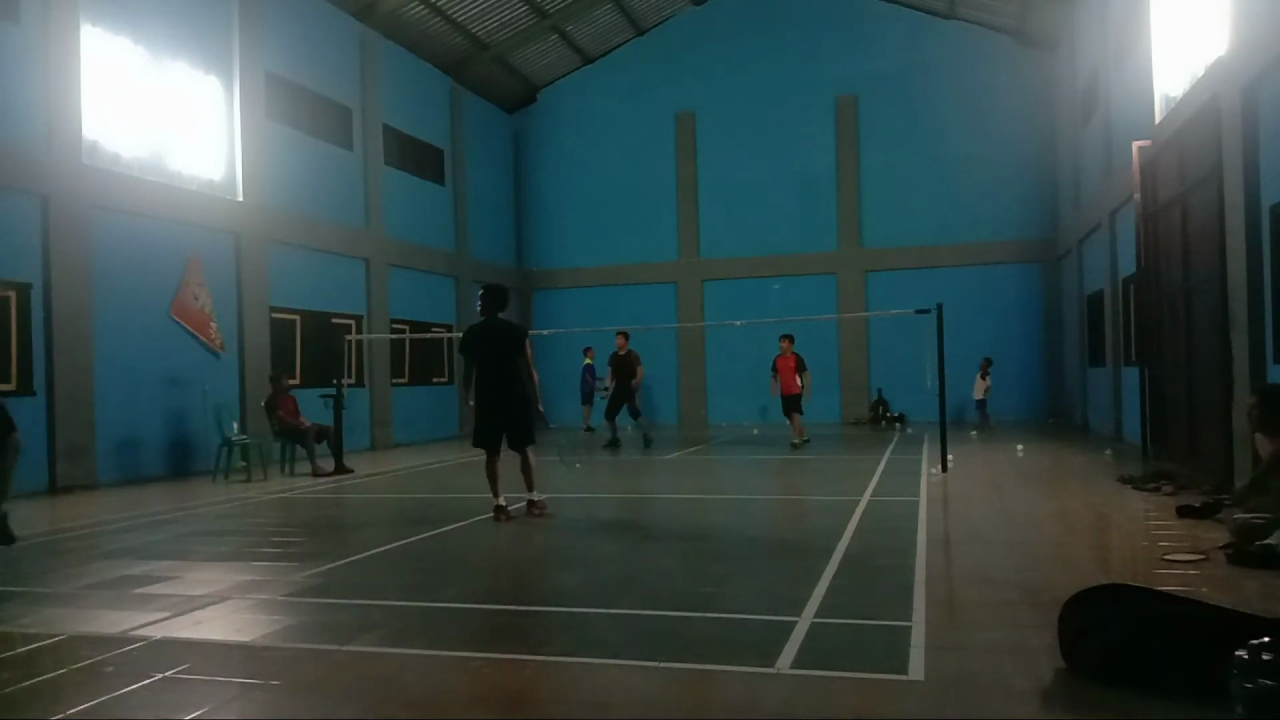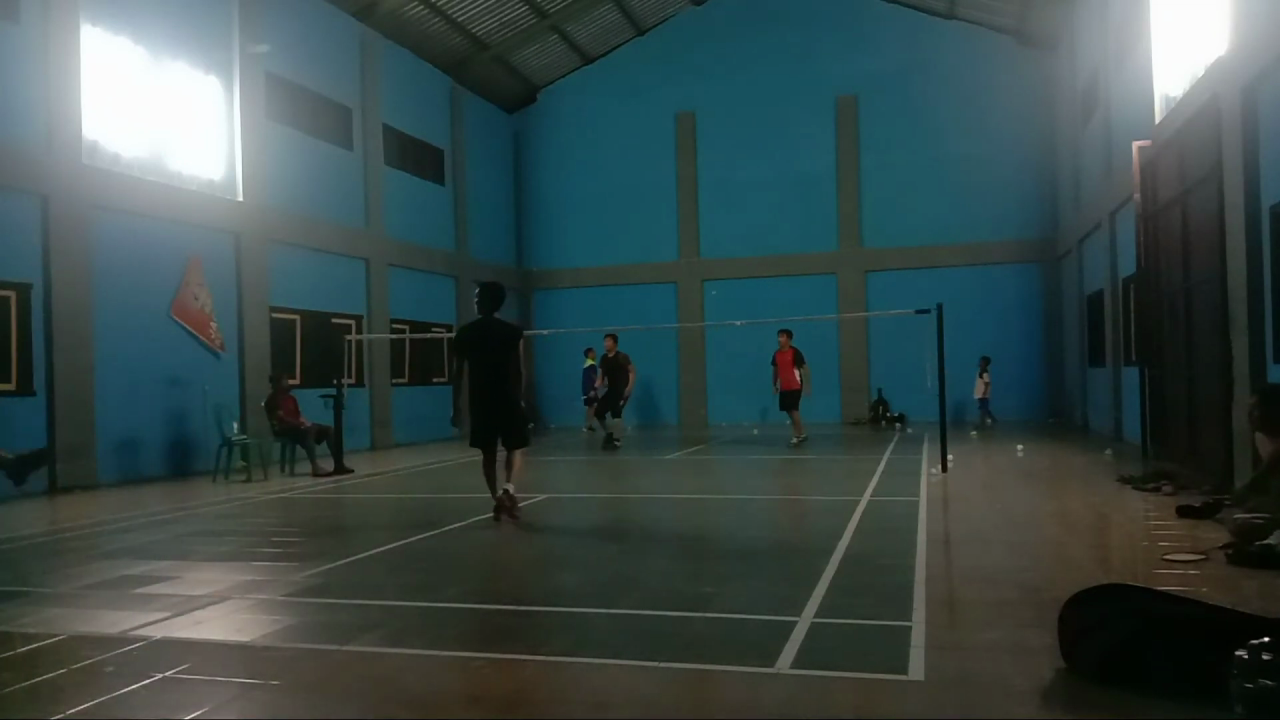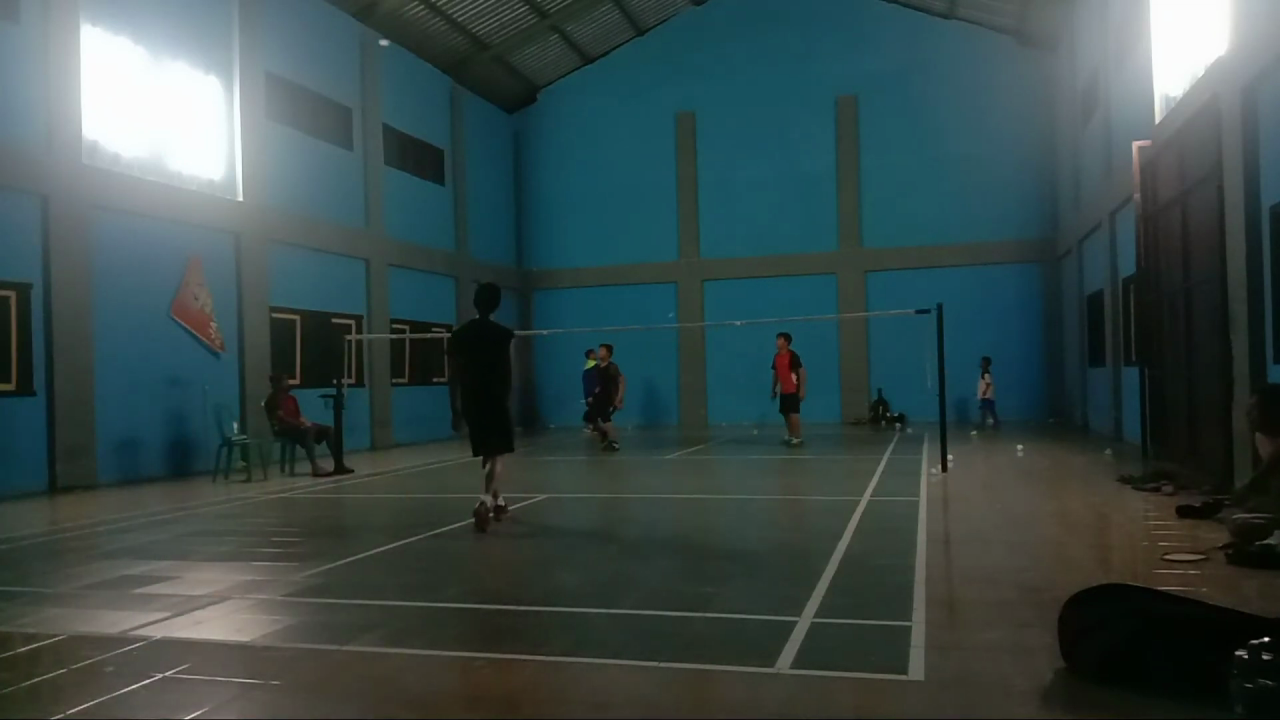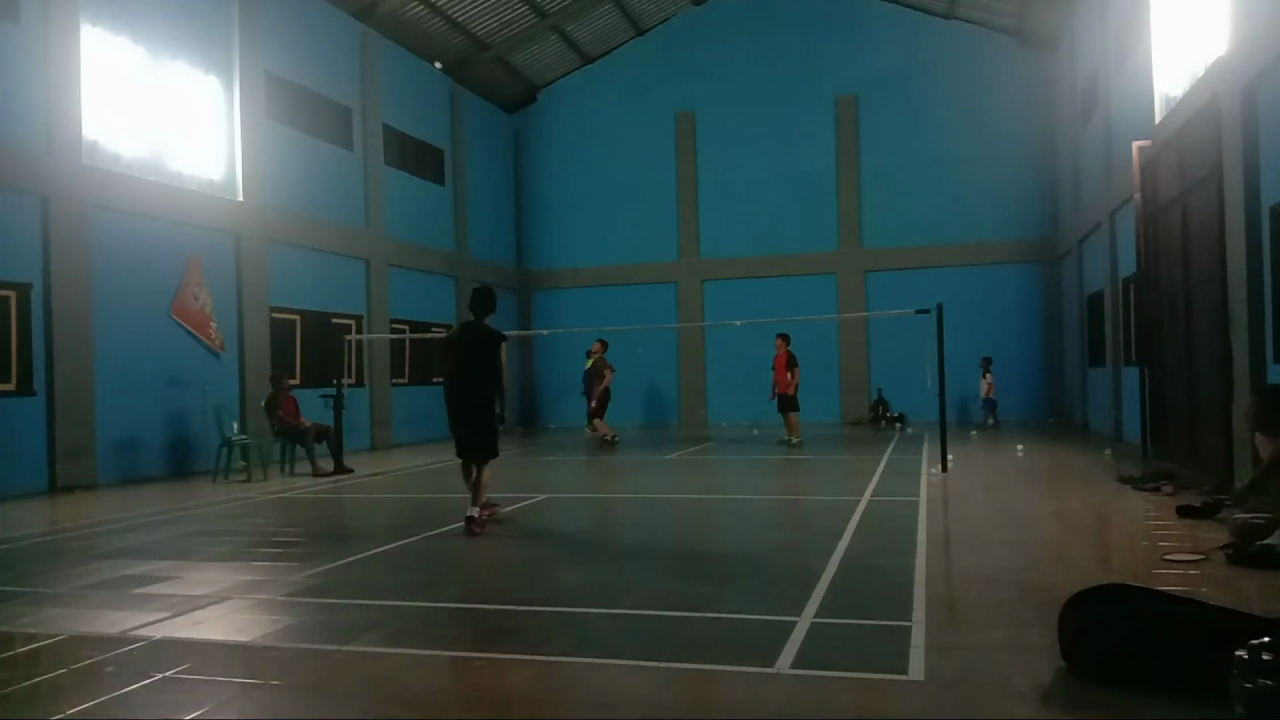
dt=0.2s
person 1, frame 1
left shoulder: (471, 335)
right shoulder: (518, 332)
left elbow: (468, 373)
right elbow: (530, 371)
left wrist: (469, 400)
right wrist: (537, 401)
left hip: (485, 402)
right hip: (516, 400)
left knee: (492, 454)
right knee: (524, 449)
left ankle: (499, 503)
right ankle: (532, 498)
person 1, frame 2
left shoulder: (464, 334)
right shoulder: (513, 332)
left elbow: (458, 373)
right elbow: (520, 371)
left wrist: (456, 406)
right wrist: (520, 399)
left hip: (479, 402)
right hip: (507, 400)
left knee: (488, 454)
right knee: (515, 448)
left ankle: (500, 501)
right ankle: (508, 490)
person 1, frame 3
left shoulder: (459, 335)
right shoulder: (504, 335)
left elbow: (454, 376)
right elbow: (508, 374)
left wrist: (455, 408)
right wrist: (506, 400)
left hip: (471, 404)
right hip: (495, 403)
left knee: (488, 454)
right knee: (495, 455)
left ankle: (497, 503)
right ankle: (485, 501)
person 1, frame 4
left shoulder: (454, 336)
right shoulder: (496, 339)
left elbow: (448, 375)
right elbow: (499, 379)
right wrist: (502, 409)
left hip: (457, 405)
right hip: (481, 406)
left knee: (468, 458)
right knee: (483, 462)
left ankle: (481, 503)
right ankle: (473, 515)
